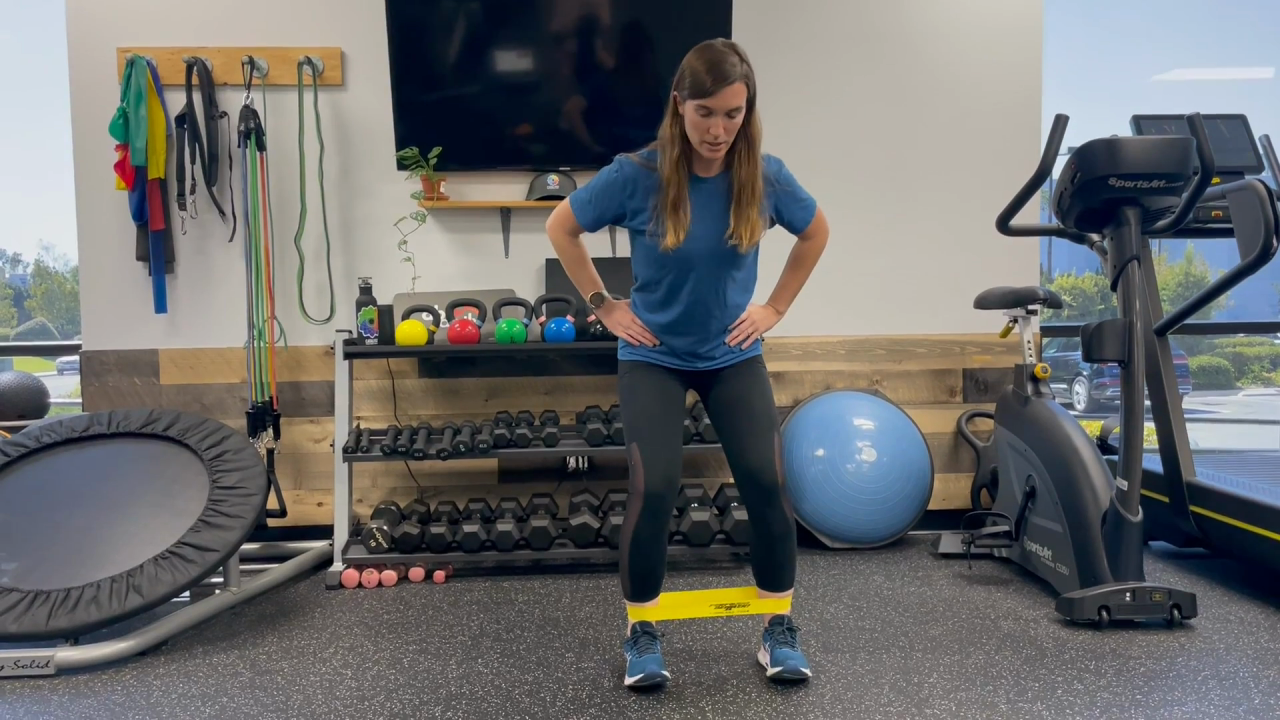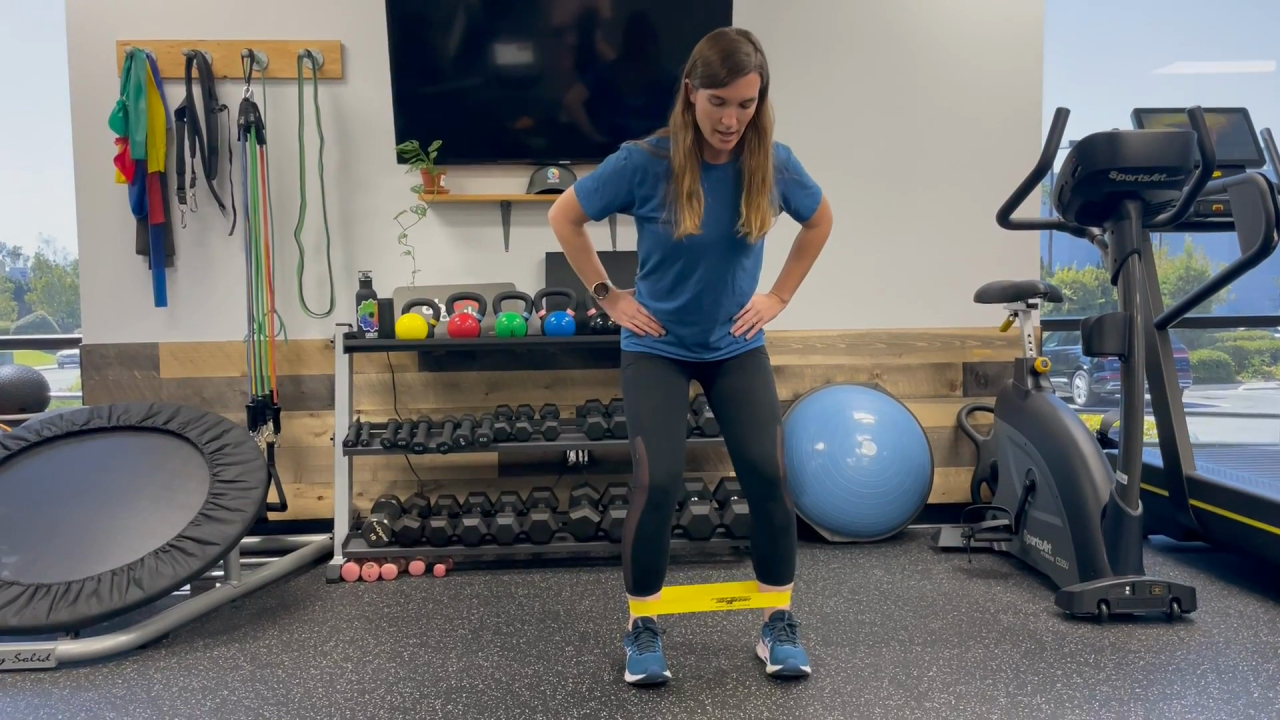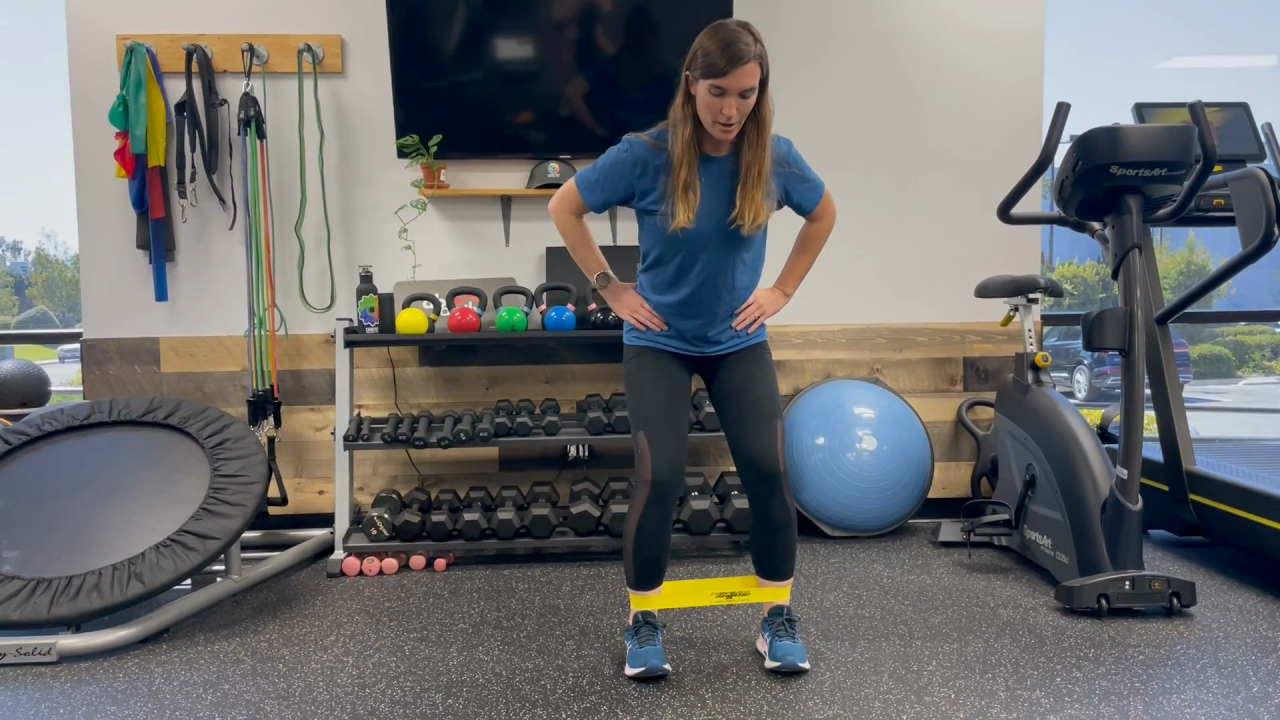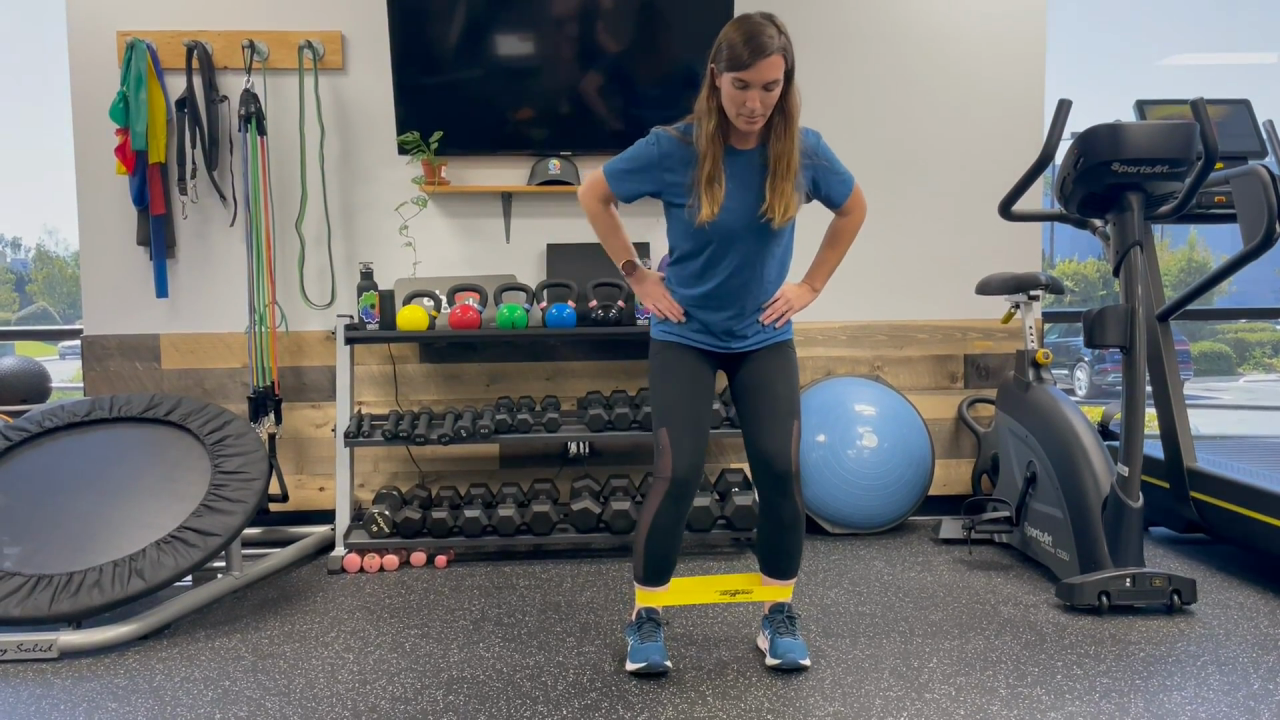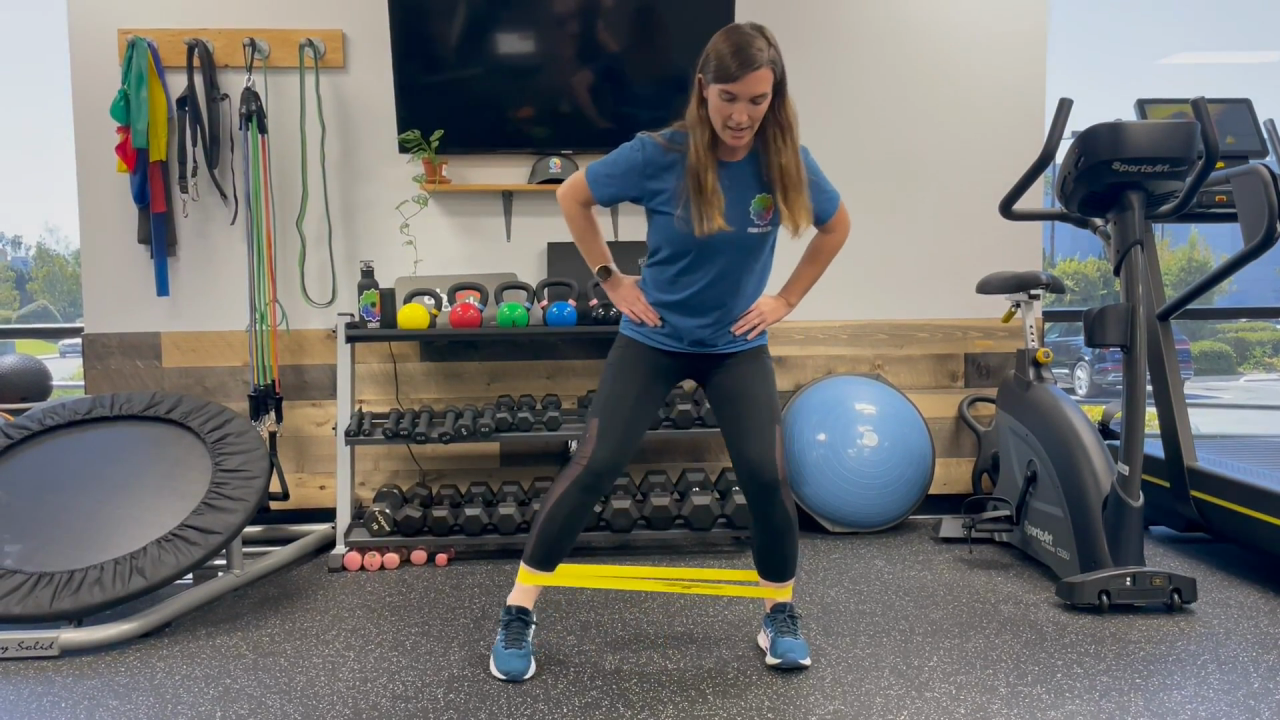
dt=0.7s
person 1, frame 1
left shoulder: (765, 177)
right shoulder: (635, 176)
left elbow: (816, 232)
right elbow: (561, 228)
left wrist: (775, 307)
right wrist: (603, 306)
left hip: (734, 355)
right hip: (653, 356)
left knee: (765, 482)
right knee: (654, 487)
left ankle: (779, 628)
right ankle: (641, 633)
person 1, frame 2
left shoulder: (774, 164)
right shoulder: (644, 162)
left elbow: (819, 220)
right elbow: (563, 216)
left wrist: (779, 295)
right wrist: (607, 295)
left hip: (737, 345)
right hip: (657, 346)
left knee: (767, 475)
right knee: (658, 482)
left ankle: (779, 622)
right ankle: (643, 627)
person 1, frame 3
left shoulder: (775, 158)
right shoulder: (645, 156)
left elbow: (824, 215)
right elbow: (565, 208)
left wrist: (782, 290)
right wrist: (611, 287)
left hip: (739, 340)
right hip: (659, 341)
left knee: (767, 471)
right knee: (660, 476)
left ankle: (778, 618)
right ankle: (643, 621)
person 1, frame 4
left shoulder: (804, 151)
right shoulder: (674, 149)
left elbow: (853, 209)
right elbow: (592, 194)
left wrist: (811, 284)
right wrist: (636, 276)
left hip: (764, 337)
right hip: (685, 335)
left knee: (780, 471)
right knee: (679, 474)
left ankle: (779, 614)
right ankle: (646, 616)
person 1, frame 5
left shoulder: (788, 164)
right shoulder: (657, 156)
left elbow: (836, 226)
right elbow: (572, 197)
left wrist: (786, 299)
right wrist: (611, 280)
left hip: (738, 344)
right hip: (652, 338)
left knee: (766, 476)
right knee: (594, 467)
left ankle: (781, 614)
right ankle: (519, 608)
